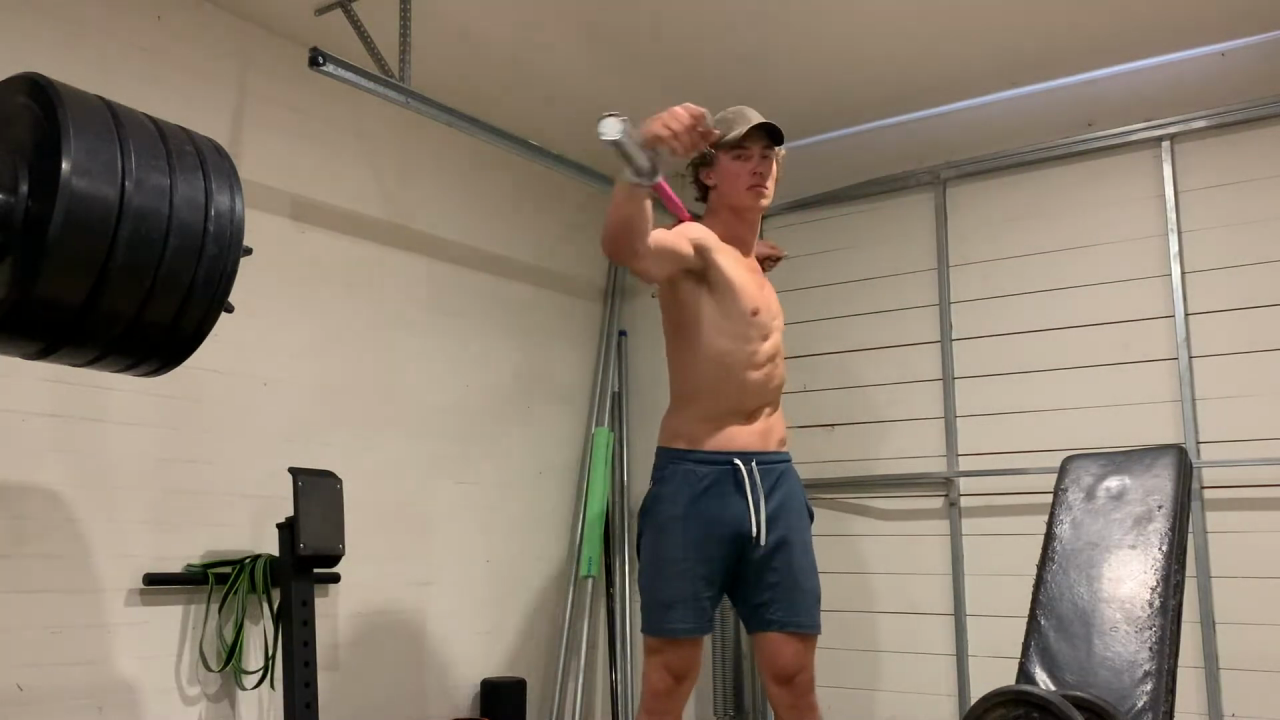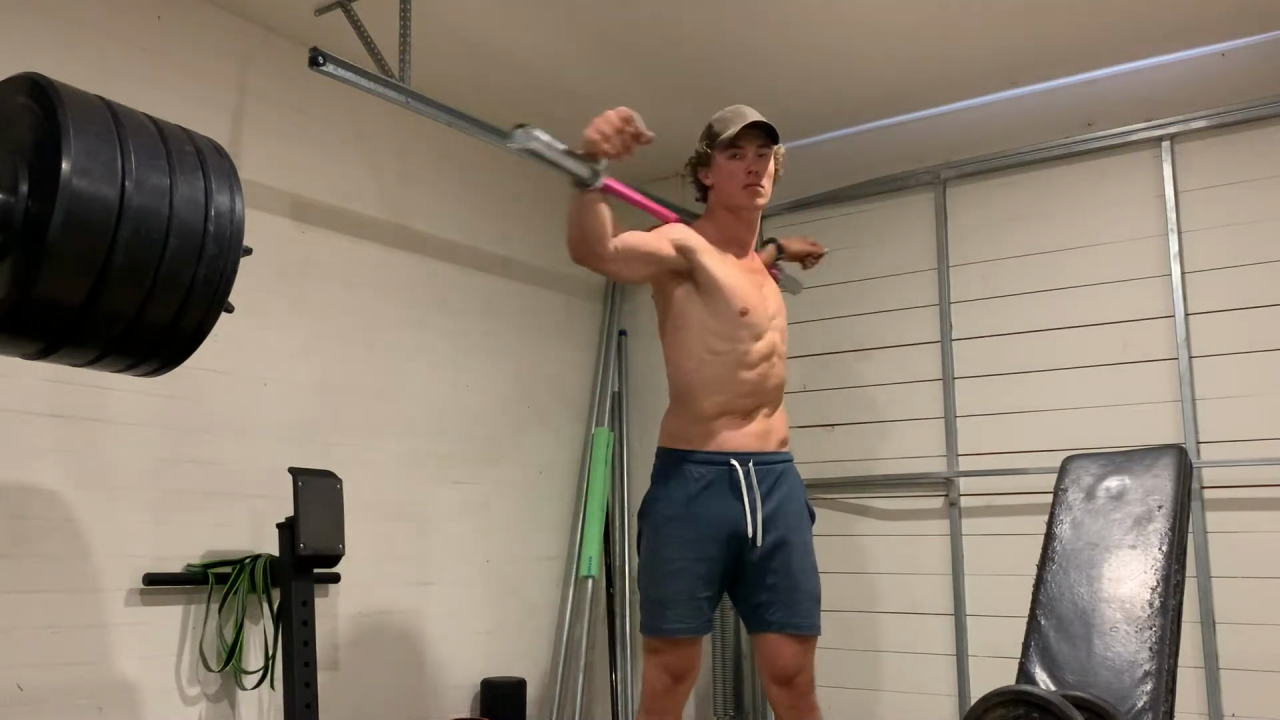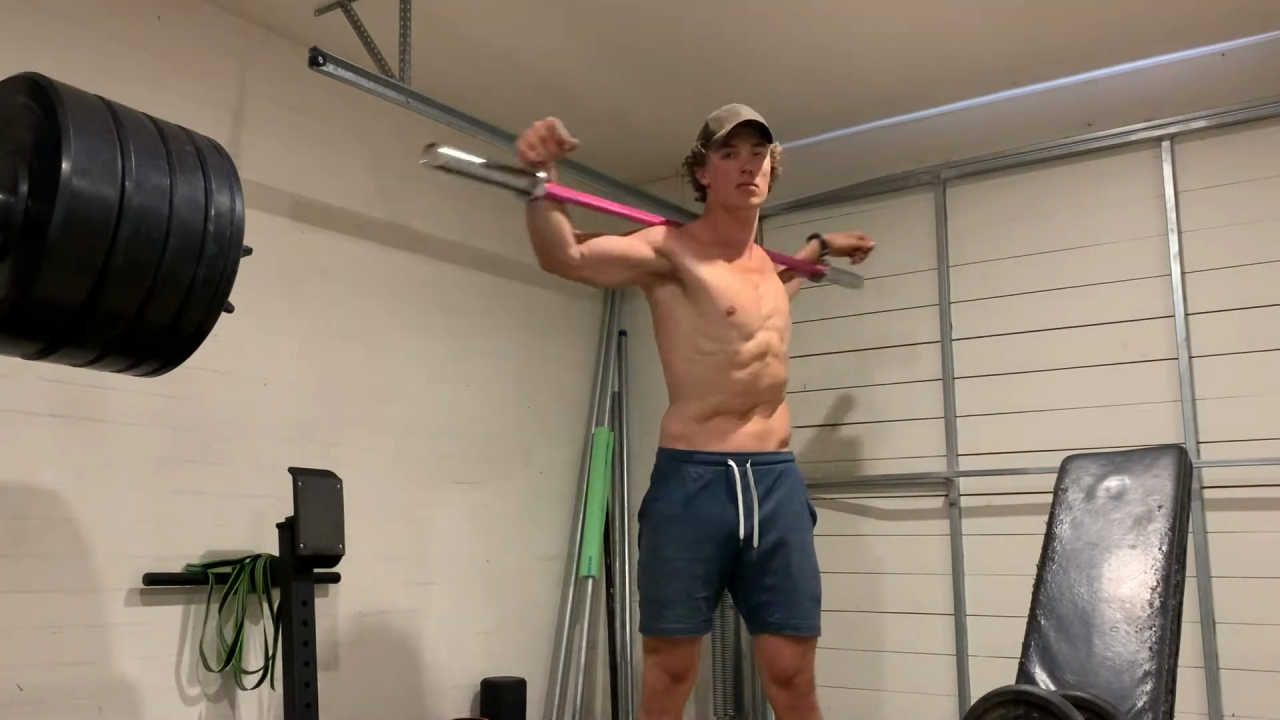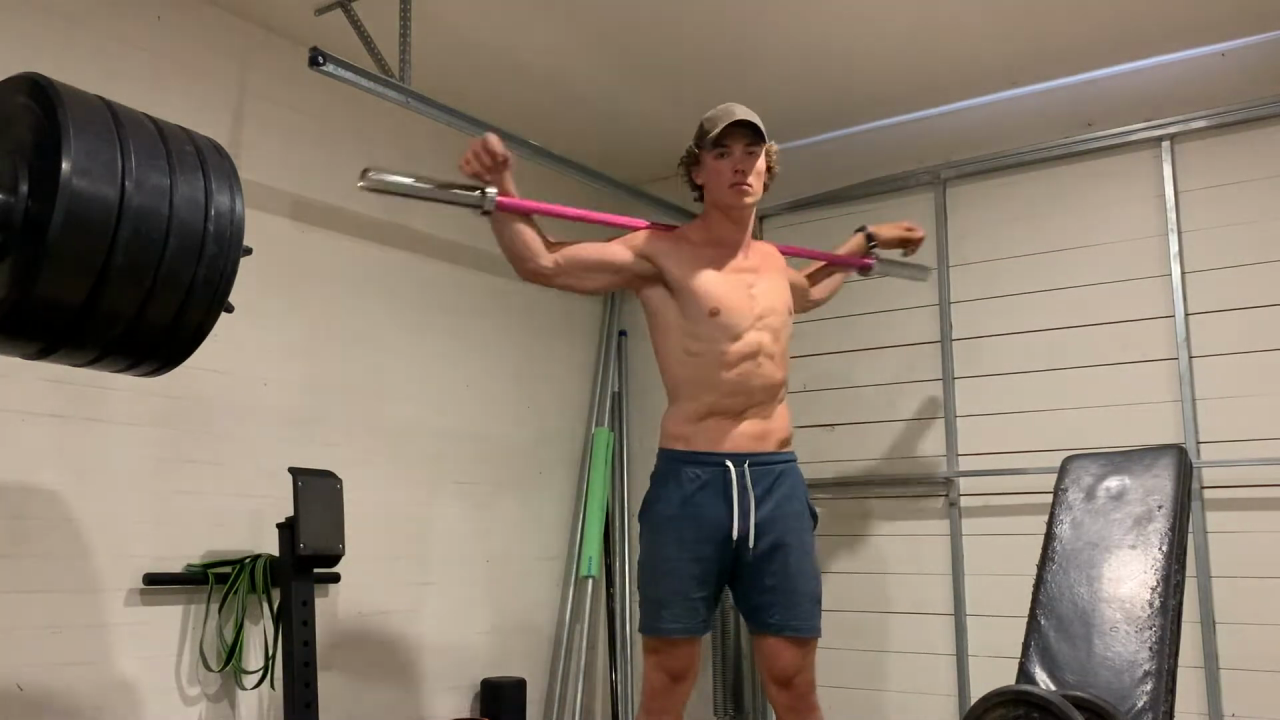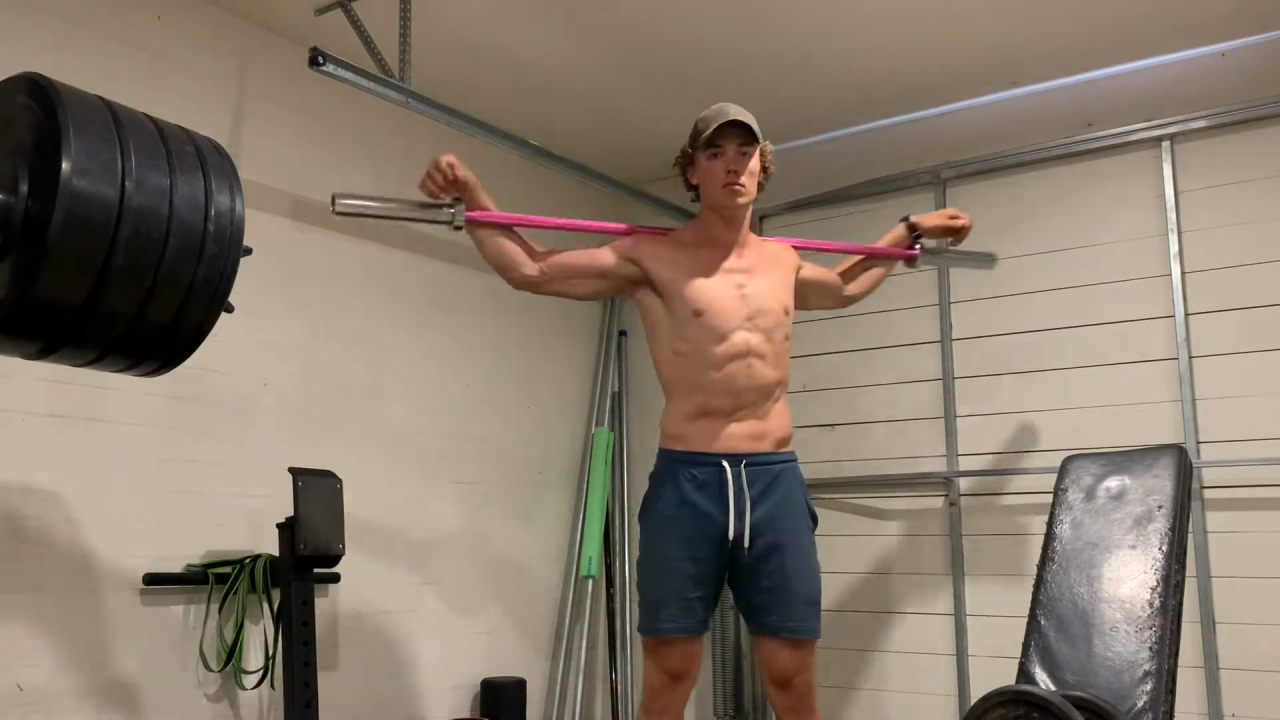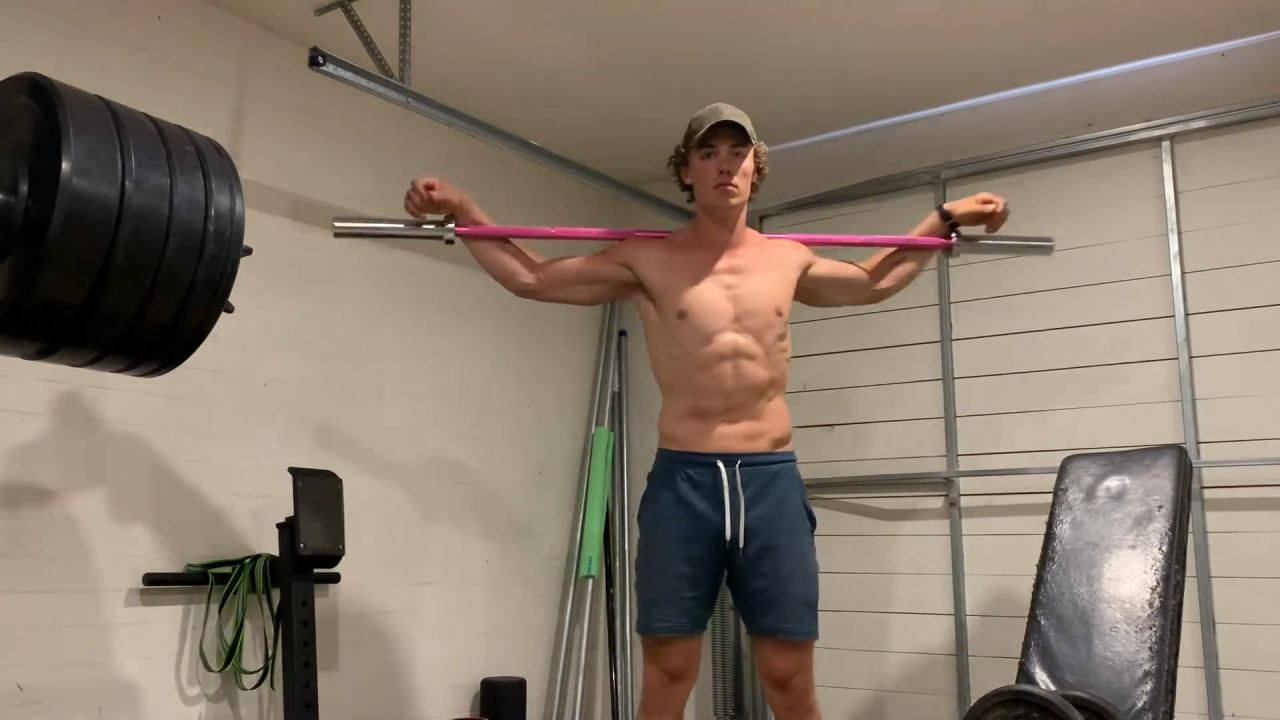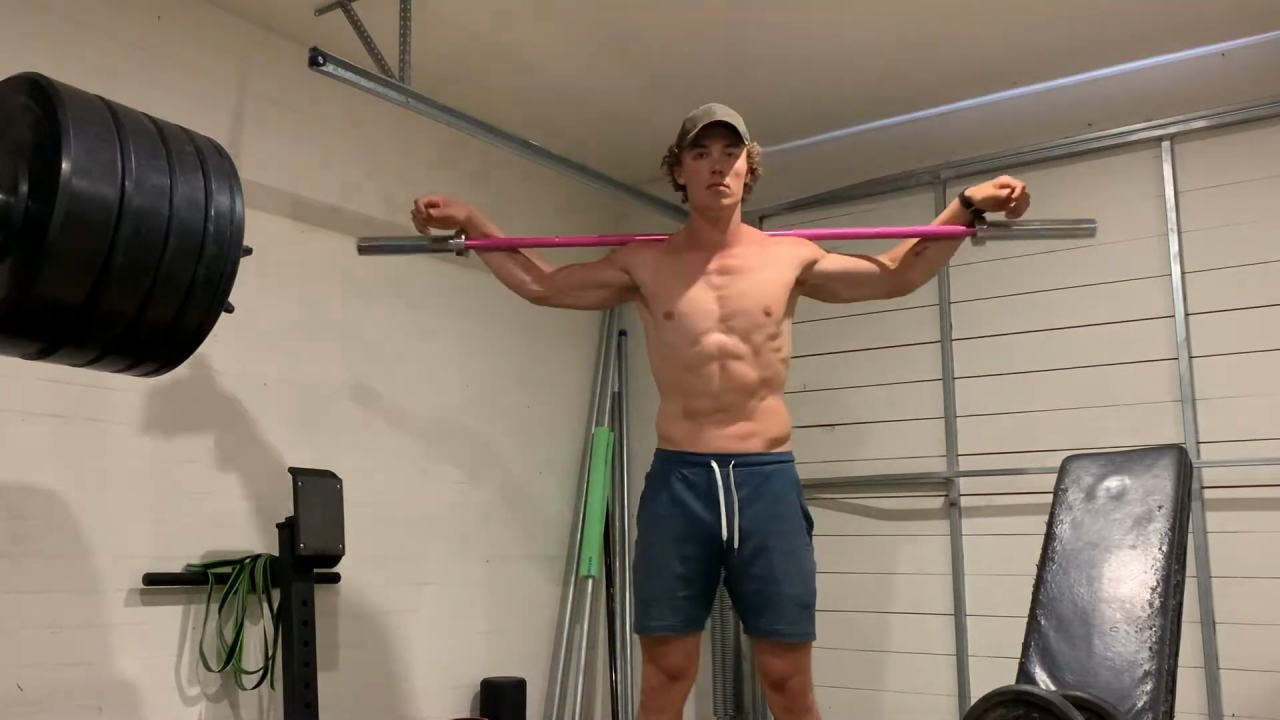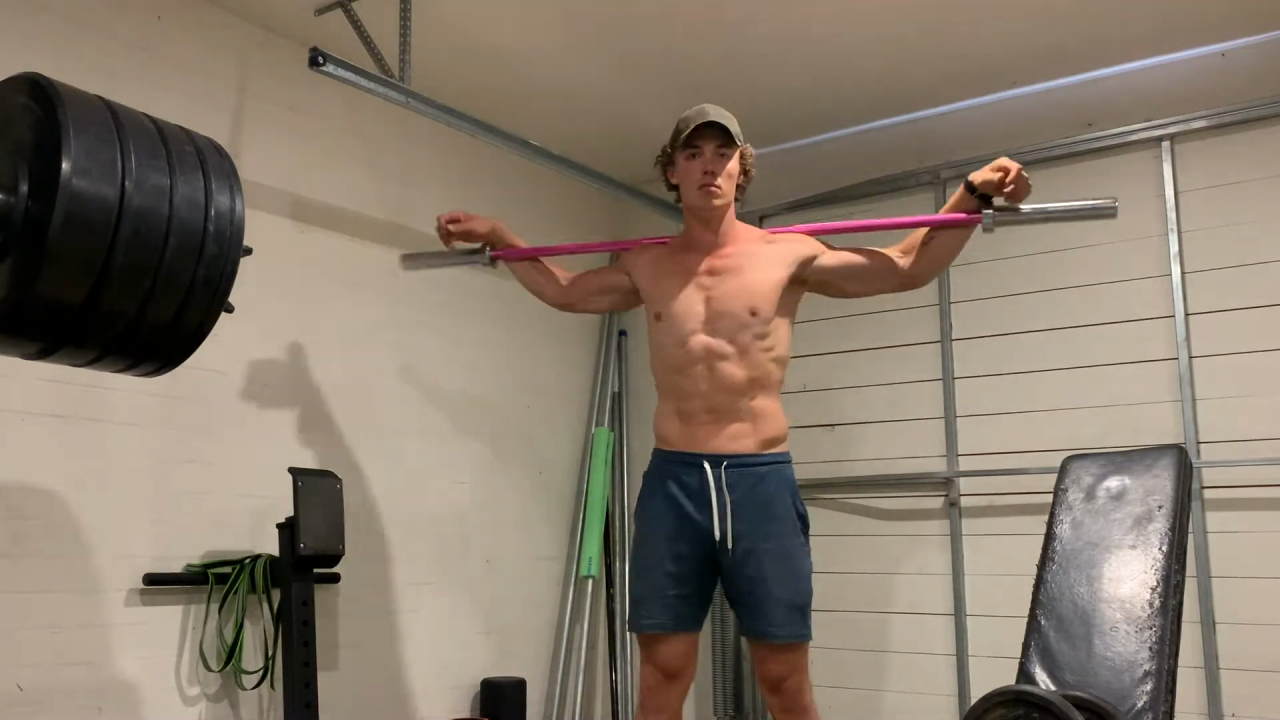
dt=0.1s
person 1, frame 1
left shoulder: (746, 262)
right shoulder: (696, 244)
right elbow: (625, 243)
right wrist: (645, 151)
left hip: (775, 482)
right hip: (692, 481)
person 1, frame 2
left shoulder: (757, 267)
right shoulder: (683, 246)
right elbow: (594, 249)
left wrist: (778, 252)
right wrist: (594, 162)
left hip: (776, 482)
right hip: (691, 482)
person 1, frame 3
left shoulder: (765, 266)
right shoulder: (671, 248)
right elbow: (562, 254)
left wrist: (820, 249)
right wrist: (535, 174)
left hip: (777, 483)
right hip: (690, 483)
person 1, frame 4
left shoulder: (773, 262)
right shoulder: (659, 251)
right elbow: (541, 263)
left wrist: (869, 242)
right wrist: (499, 187)
left hip: (777, 483)
right hip: (689, 483)
person 1, frame 5
left shoulder: (780, 261)
right shoulder: (652, 255)
left elbow: (842, 287)
right elbow: (531, 271)
left wrist: (911, 231)
right wrist: (470, 197)
left hip: (774, 481)
right hip: (684, 483)
person 1, frame 6
left shoulder: (788, 259)
right shoulder: (646, 259)
left elbow: (873, 283)
right elbow: (530, 279)
left wrist: (944, 221)
right wrist: (462, 212)
left hip: (771, 481)
right hip: (682, 483)
person 1, frame 7
left shoulder: (788, 257)
right shoulder: (643, 263)
left elbow: (896, 276)
right elbow: (542, 285)
left wrist: (966, 208)
right wrist: (475, 227)
left hip: (766, 480)
right hip: (677, 483)
person 1, frame 8
left shoulder: (787, 254)
right shoulder: (646, 265)
left elbow: (909, 269)
right elbow: (566, 292)
left wrist: (971, 196)
right wrist: (500, 238)
left hip: (761, 482)
right hip: (672, 483)
right knee: (663, 669)
